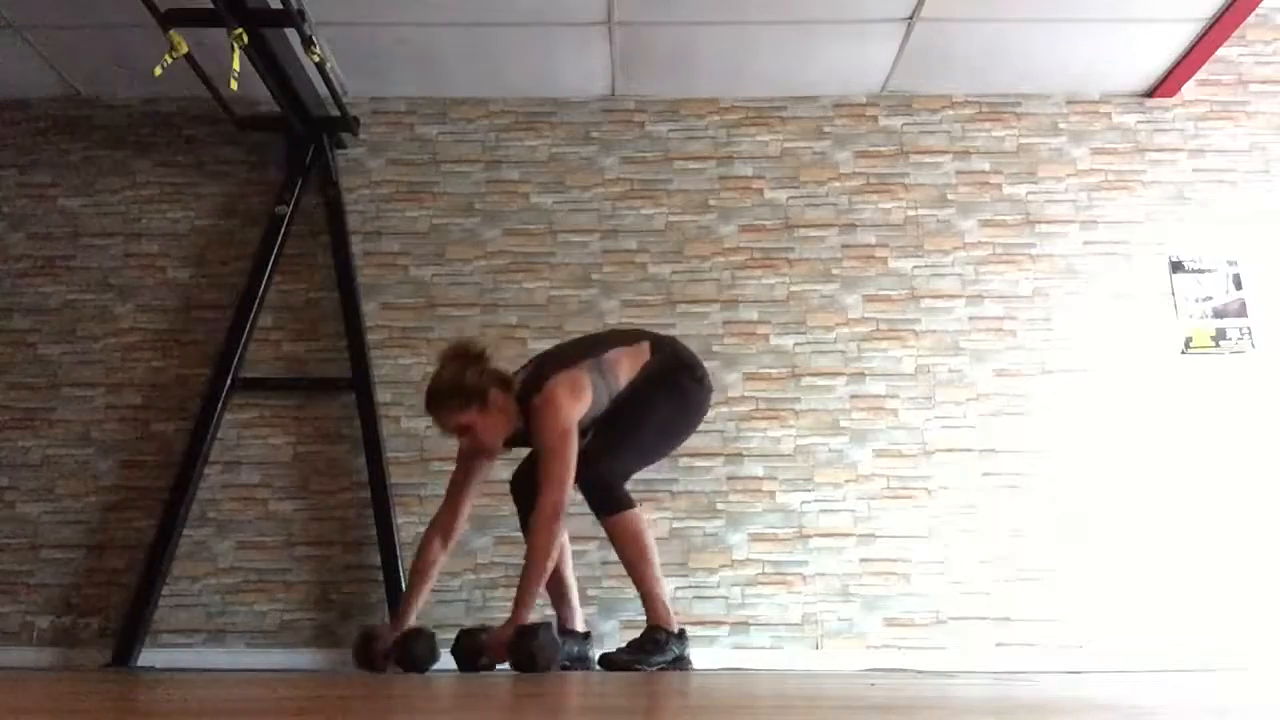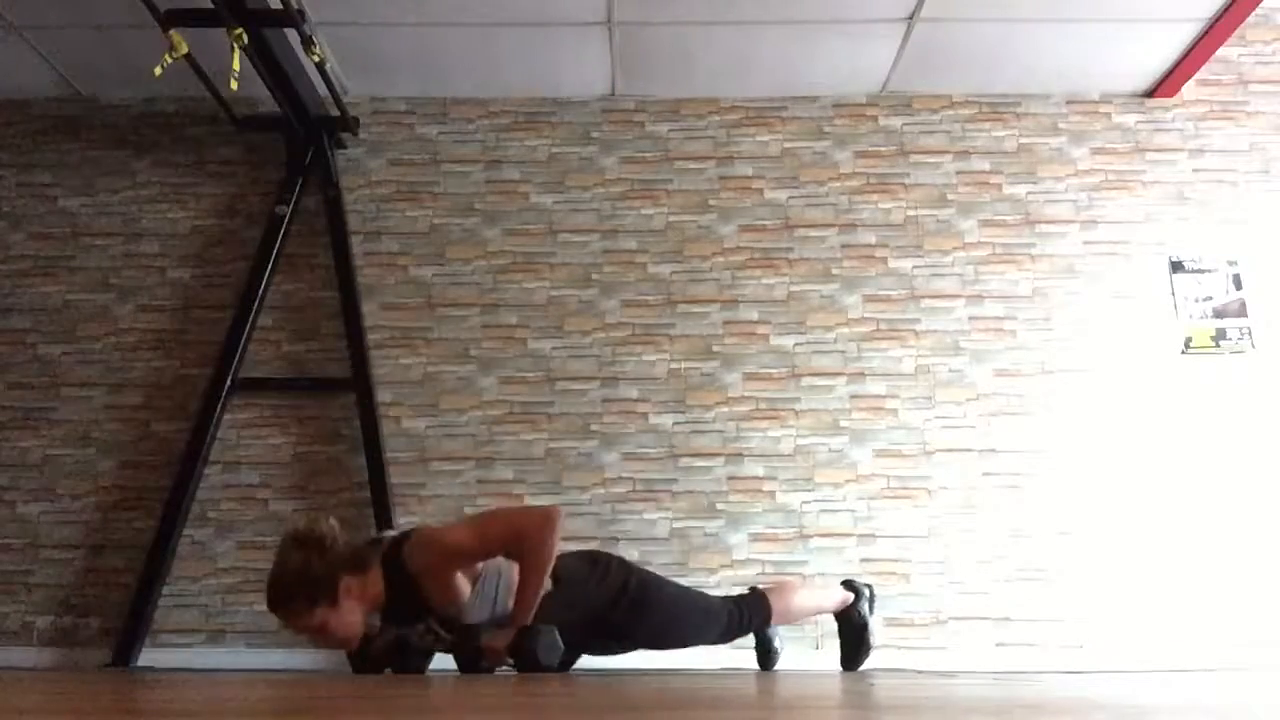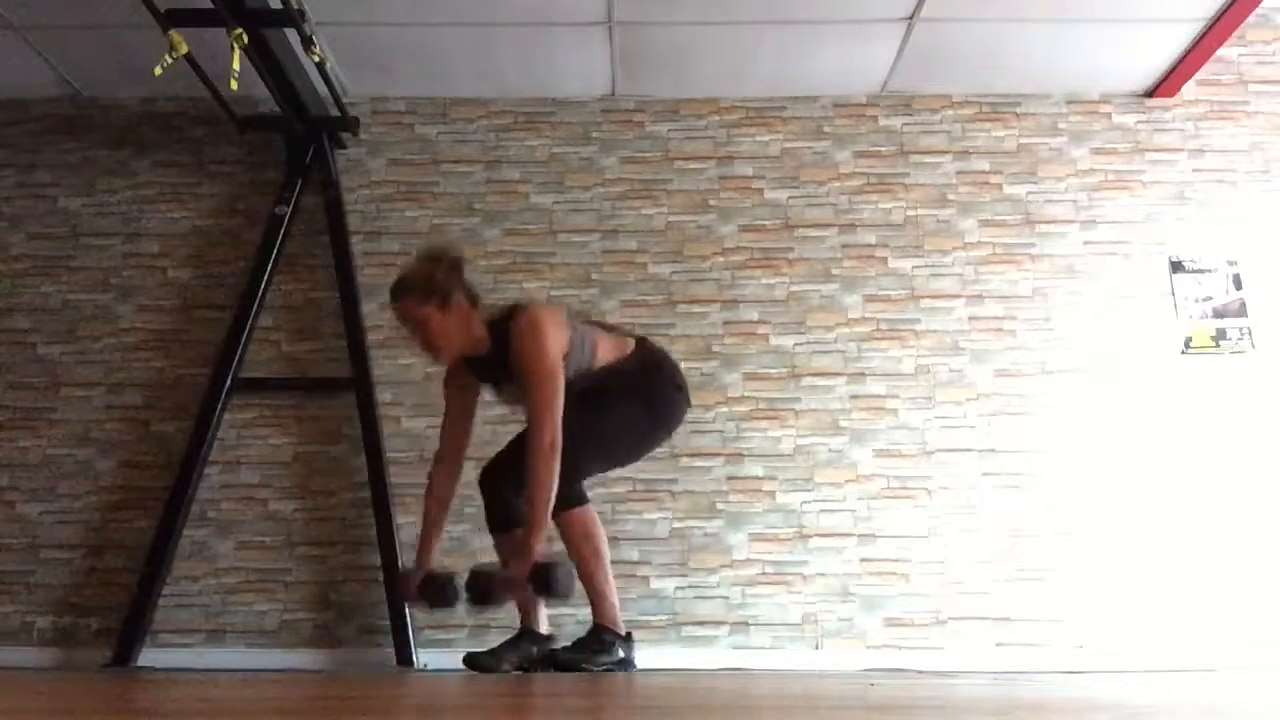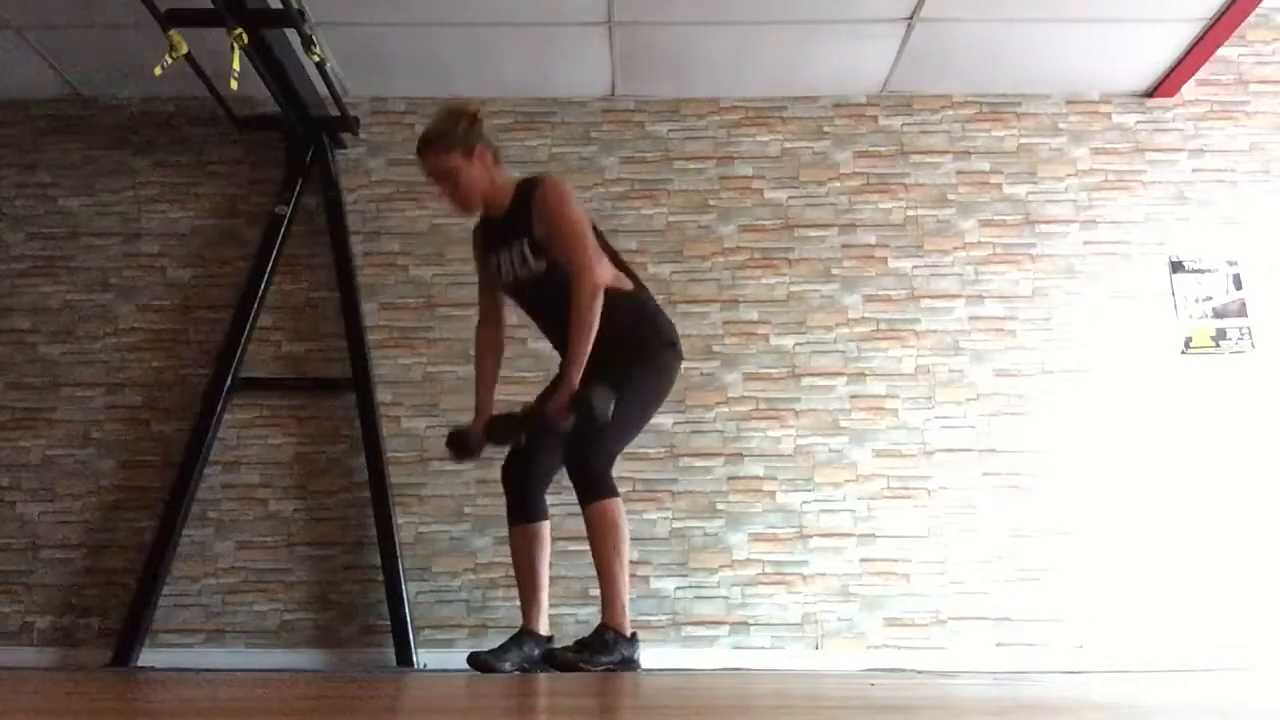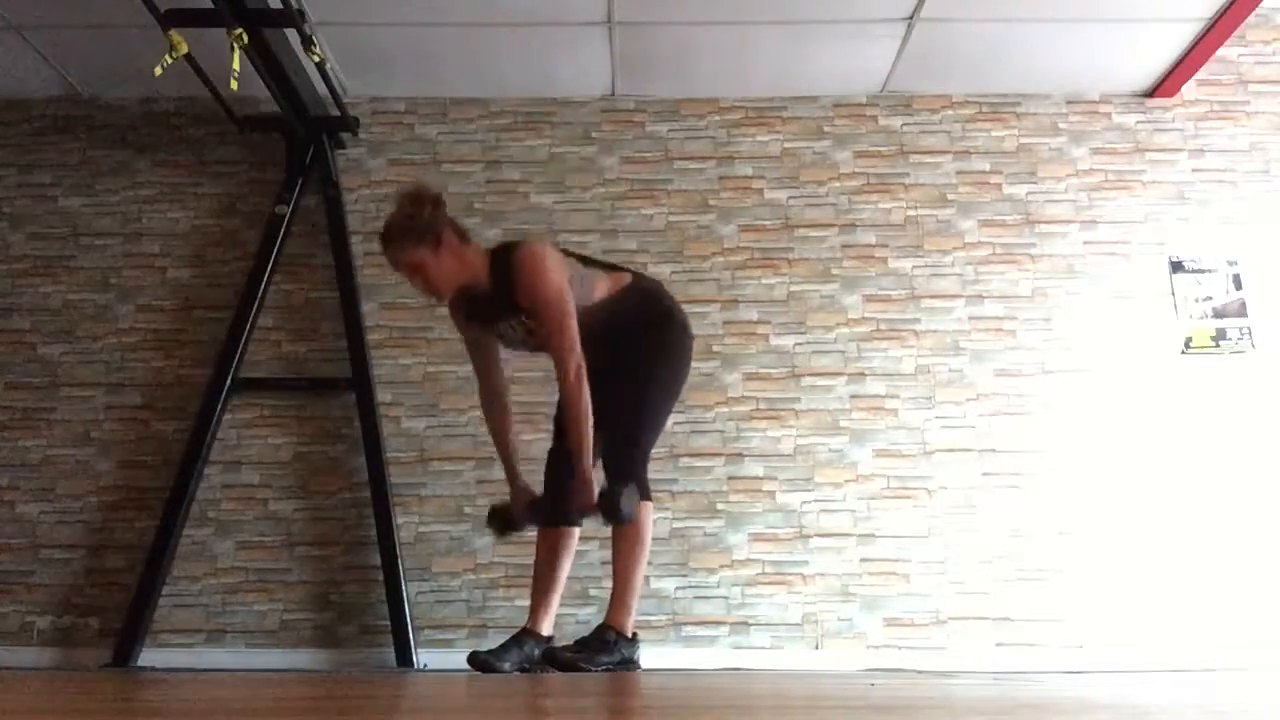
dt=1s
person 1, frame 1
left shoulder: (552, 403)
right shoulder: (485, 419)
left elbow: (552, 512)
right elbow: (443, 530)
left wrist: (517, 622)
right wrist: (401, 625)
left hip: (676, 380)
right hip: (627, 395)
left knee: (597, 474)
right knee: (528, 488)
left ankle: (666, 632)
right ankle: (575, 633)
person 1, frame 2
left shoulder: (427, 554)
right shoulder: (374, 575)
left elbow: (544, 524)
left wrist: (514, 628)
left hip: (601, 600)
right hip: (569, 616)
left knee: (729, 618)
left ankle: (851, 599)
right ankle: (760, 624)
person 1, frame 3
left shoulder: (530, 329)
right shoulder: (465, 366)
left elbow: (548, 443)
right elbow: (447, 458)
left wrist: (531, 548)
right wrist: (423, 559)
left hip: (651, 390)
right hip: (595, 402)
left knee: (554, 483)
right knee: (499, 480)
left ankle: (613, 637)
right ankle: (534, 634)
person 1, frame 4
left shoulder: (548, 198)
right shoulder: (485, 238)
left elbow: (589, 287)
right elbow: (489, 327)
left wrist: (572, 384)
right wrist: (482, 411)
left hip: (639, 345)
right hip: (582, 363)
left knee: (586, 457)
right knee: (521, 475)
left ankle: (619, 635)
right ankle: (534, 635)
person 1, frame 5
left shoulder: (527, 263)
right shoulder: (466, 304)
left elbow: (573, 370)
right elbow: (493, 396)
left wrist: (586, 470)
right wrist: (516, 483)
left hip: (654, 331)
right hip: (608, 348)
left knee: (623, 454)
right knee: (560, 472)
left ankle: (619, 635)
right ankle: (536, 635)
